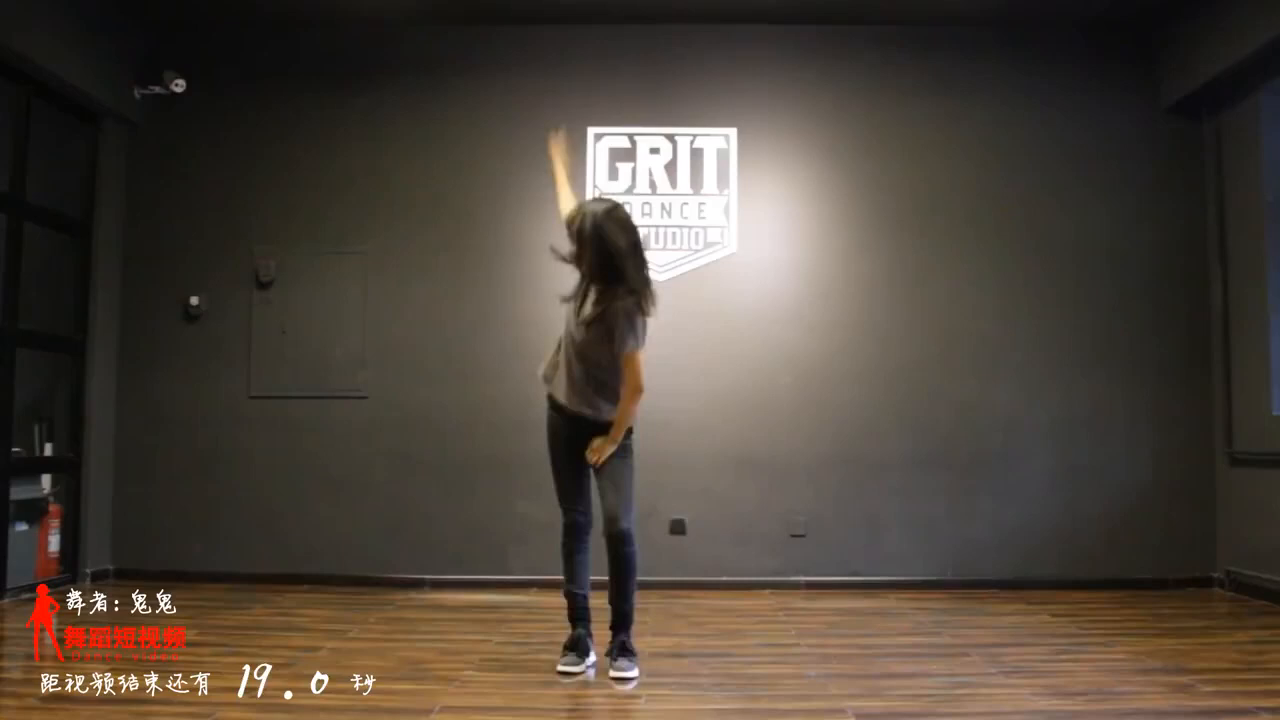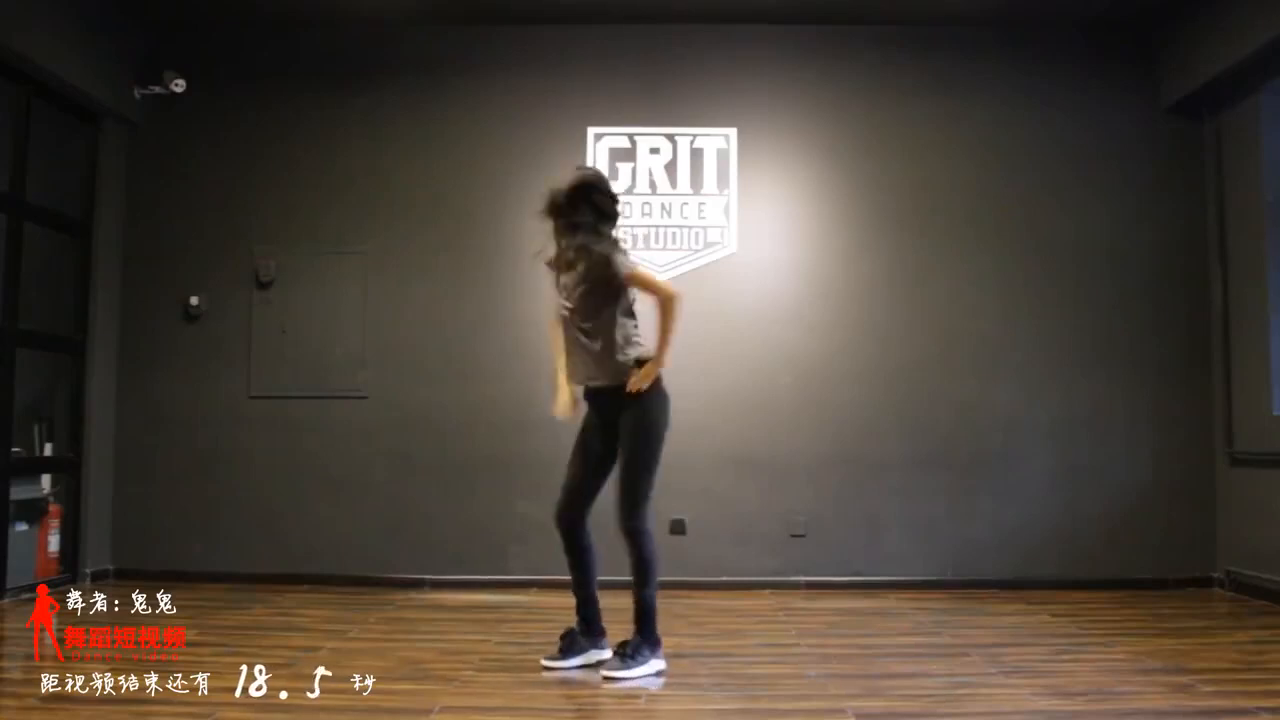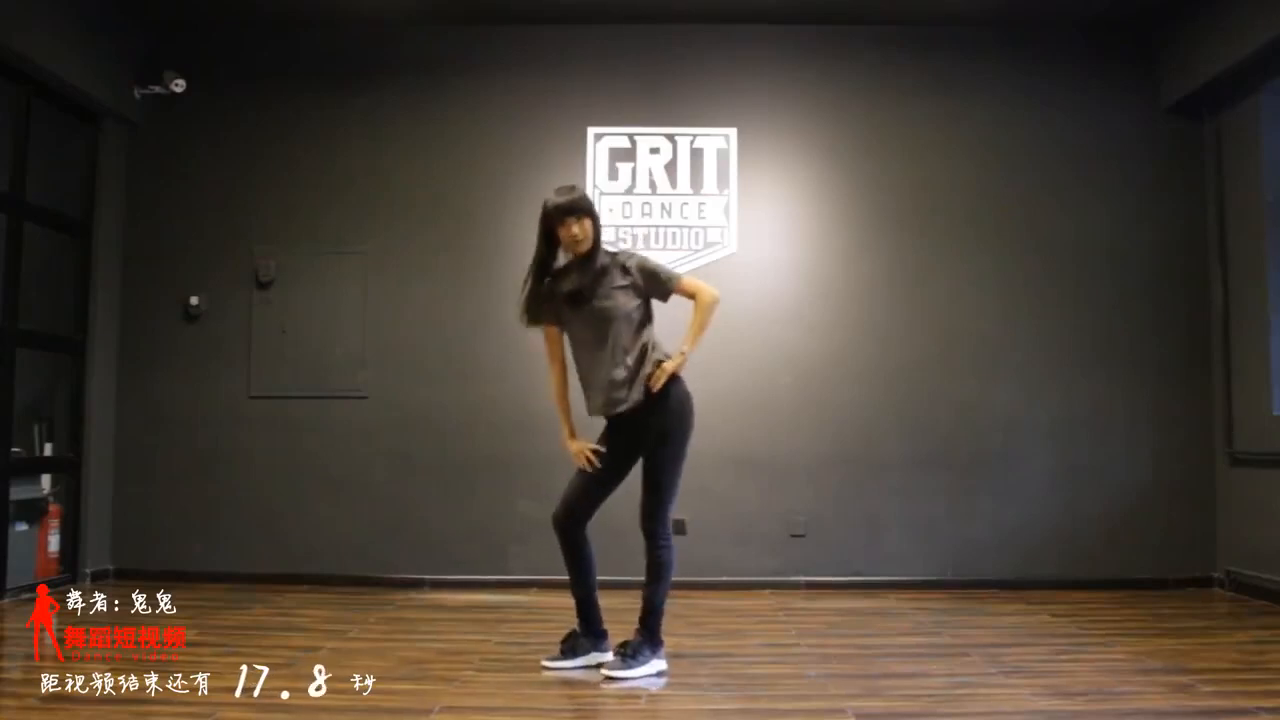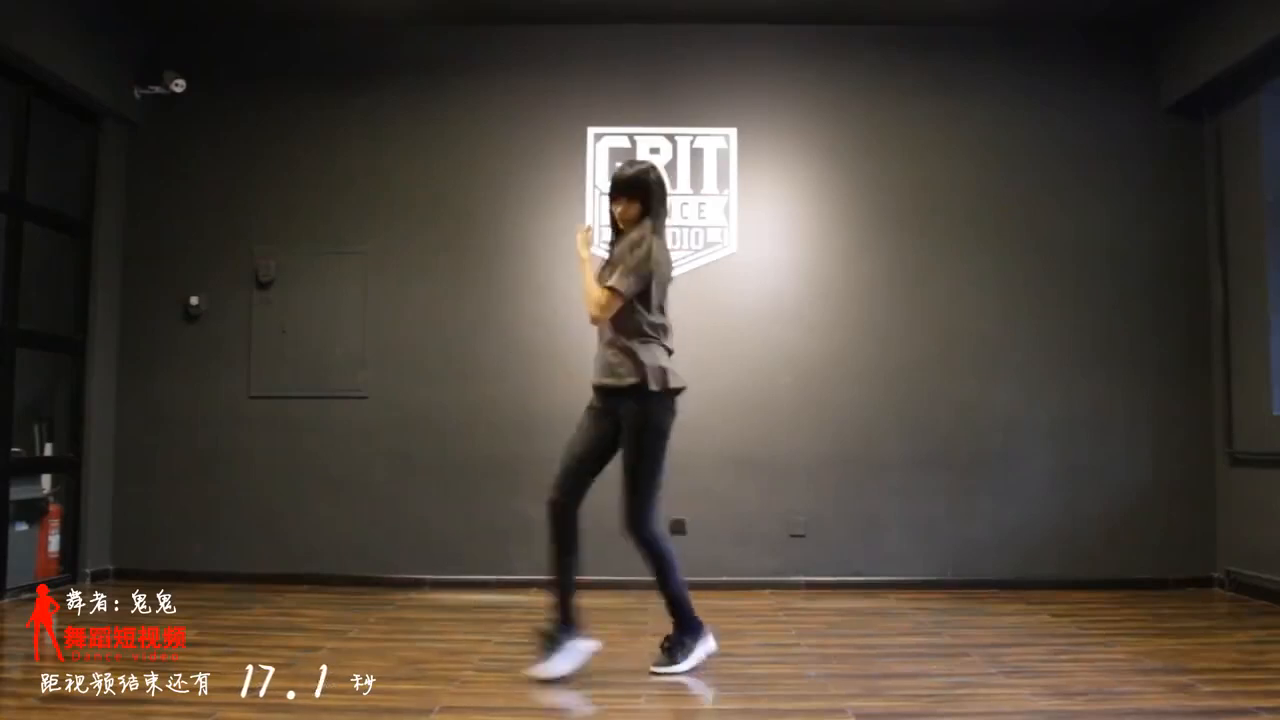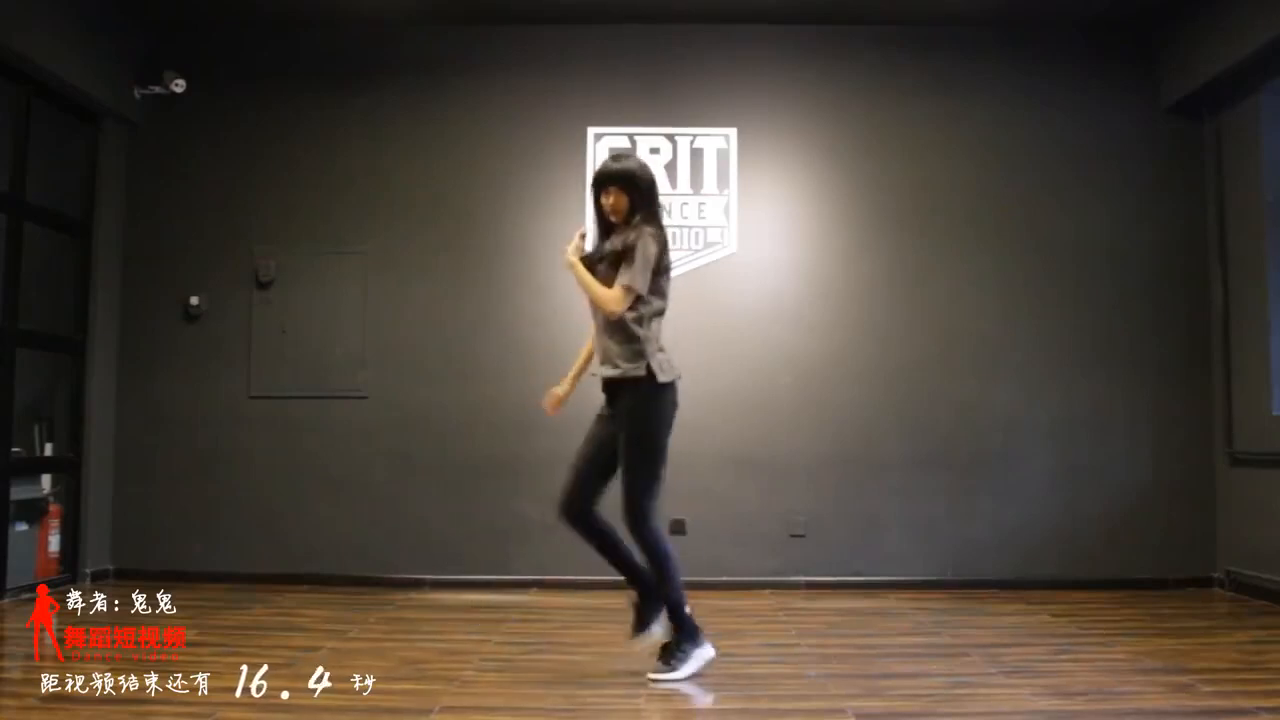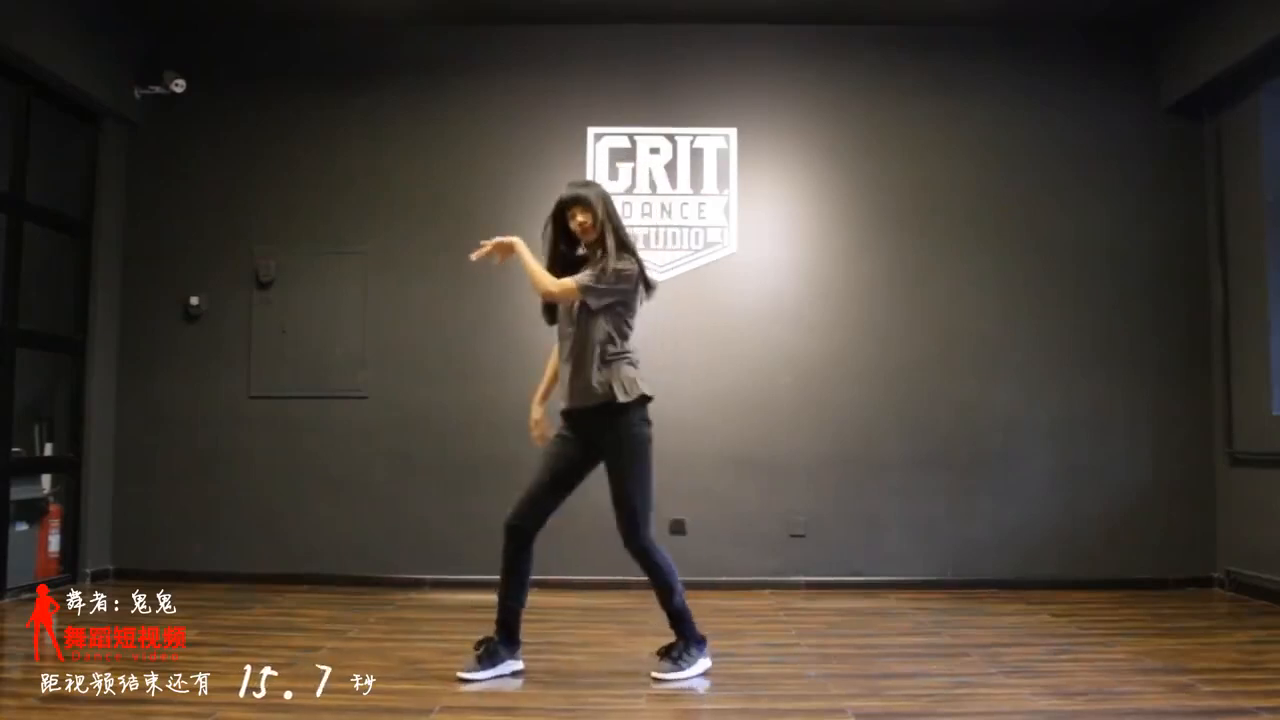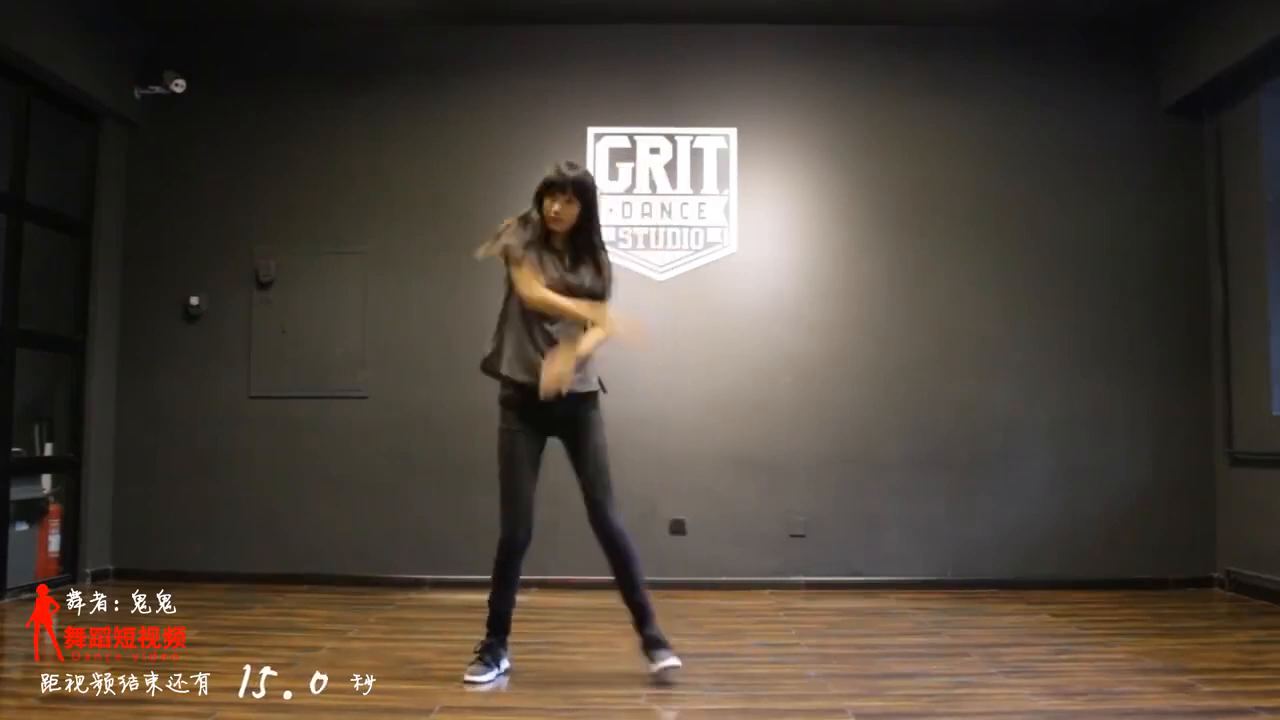
dt=0.7s
person 1, frame 1
left shoulder: (621, 306)
right shoulder: (596, 277)
left elbow: (635, 386)
right elbow: (569, 208)
left wrist: (613, 440)
right wrist: (558, 160)
left hip: (605, 426)
right hip: (564, 415)
left knee: (618, 528)
right knee: (575, 522)
left ankle: (622, 642)
right ankle: (580, 637)
person 1, frame 2
left shoulder: (600, 255)
right shoulder: (569, 262)
left elbow: (668, 292)
right elbow: (562, 320)
left wrist: (656, 361)
right wrist: (564, 385)
left hip: (634, 398)
right hip: (601, 402)
left knee: (632, 519)
right knee: (568, 515)
left ankle: (646, 645)
right ankle: (590, 634)
person 1, frame 3
left shoulder: (630, 268)
right shoulder: (553, 290)
left elbow: (708, 295)
right elbow: (556, 367)
left wrist: (681, 355)
right wrist: (572, 433)
left hip: (662, 406)
right hip: (619, 419)
left knee: (655, 526)
right knee: (569, 519)
left ankle: (649, 646)
right ankle: (590, 635)
person 1, frame 4
left shoulder: (642, 246)
right shoulder: (630, 247)
left elbow: (598, 311)
left wrist: (584, 258)
left hip: (642, 394)
right hip: (607, 394)
left knee: (638, 523)
right knee: (562, 502)
left ankle: (690, 632)
right ankle: (564, 629)
person 1, frame 5
left shoulder: (646, 242)
right shoulder: (610, 248)
left elbow: (614, 307)
left wrist: (575, 262)
right wrist: (571, 380)
left hip: (645, 390)
right hip: (617, 392)
left knee: (638, 516)
right knee: (574, 507)
left ankle: (688, 638)
right ankle: (651, 593)
person 1, frame 6
left shoulder: (621, 268)
right shoulder: (575, 265)
left elbow: (553, 291)
left wrist: (517, 246)
right wrist: (539, 400)
left hip: (619, 414)
right hip: (577, 419)
left knee: (636, 538)
right knee: (520, 523)
left ankle: (691, 644)
right ankle: (505, 646)
person 1, frame 7
left shoulder: (593, 260)
right shoulder: (519, 239)
left elbow: (596, 326)
right elbow: (532, 295)
left wrist: (572, 354)
right wrist: (597, 309)
left hip: (579, 397)
right hip: (522, 400)
left knee: (606, 521)
right knee: (515, 530)
left ankle: (651, 635)
right ankle: (495, 646)
